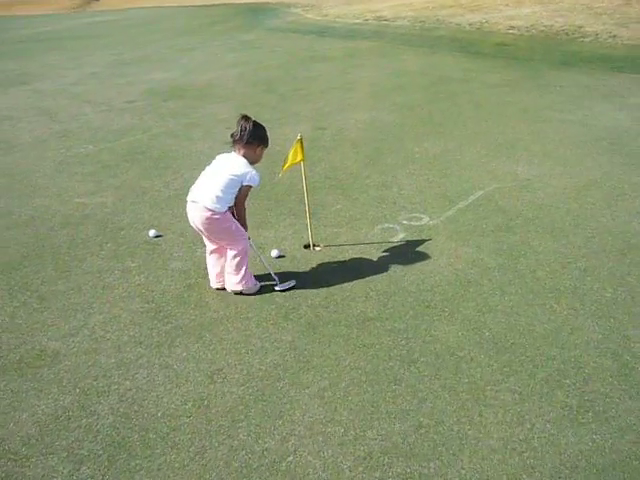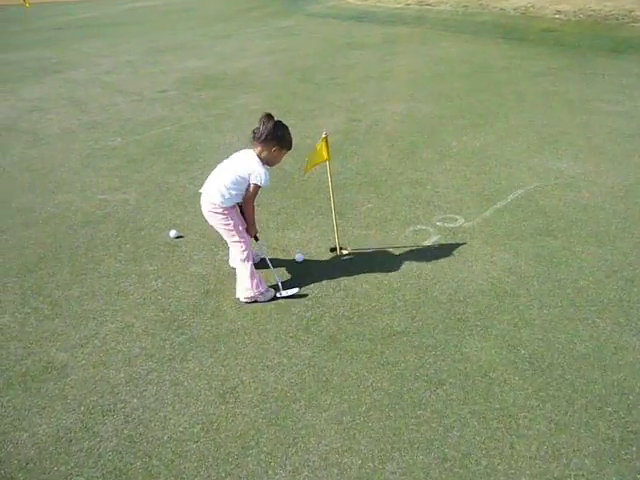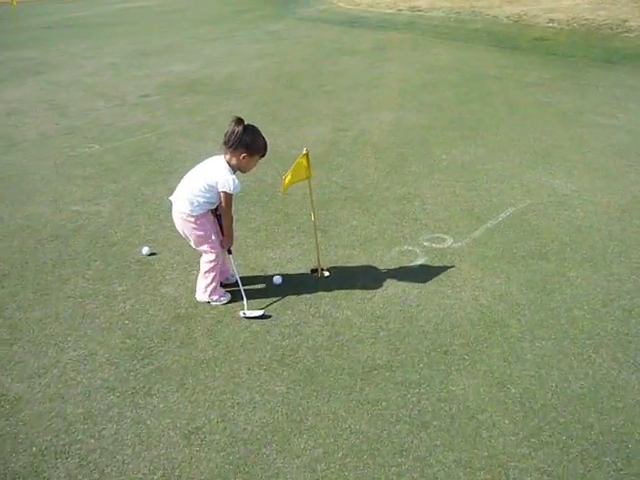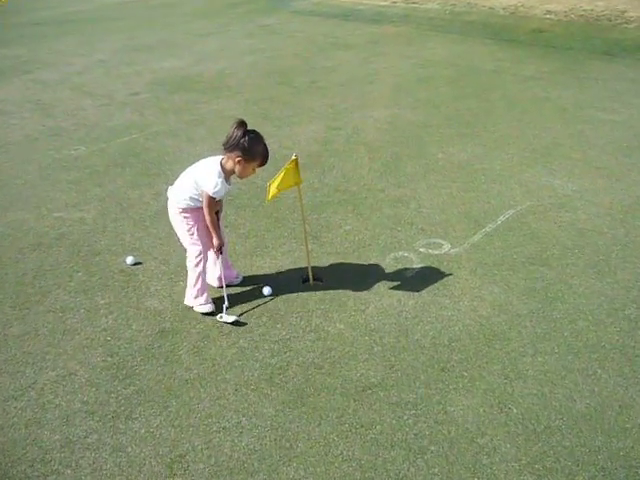
dt=0.4s
person 1, frame 1
left shoulder: (222, 158)
right shoulder: (250, 174)
right elbow: (239, 204)
left wrist: (236, 224)
right wrist: (244, 229)
left hip: (192, 206)
right hip: (211, 212)
left knee: (215, 243)
right knee: (239, 243)
left ankle: (218, 279)
right ankle: (240, 282)
person 1, frame 2
left shoulder: (245, 154)
right shoulder: (260, 172)
right elbow: (249, 203)
left wrist: (248, 224)
right wrist: (252, 226)
left hip: (211, 198)
right hip: (218, 207)
left knee: (240, 230)
right knee: (242, 242)
left ankle: (239, 260)
right ankle: (251, 290)
person 1, frame 3
left shoulder: (219, 161)
right shoulder: (228, 179)
right elbow: (227, 212)
left wrist: (224, 233)
right wrist: (229, 236)
left hip: (187, 206)
right hip: (190, 215)
left knee: (217, 240)
right knee: (213, 250)
left ankle: (220, 275)
right ankle: (208, 293)
person 1, frame 4
left shoulder: (224, 163)
right shoulder: (216, 179)
right elbow: (208, 210)
left wrist: (219, 203)
right wrist: (215, 236)
left hip: (199, 202)
right hip: (183, 208)
left knee: (218, 242)
right knee: (200, 250)
left ankle: (221, 276)
right ankle: (197, 297)
